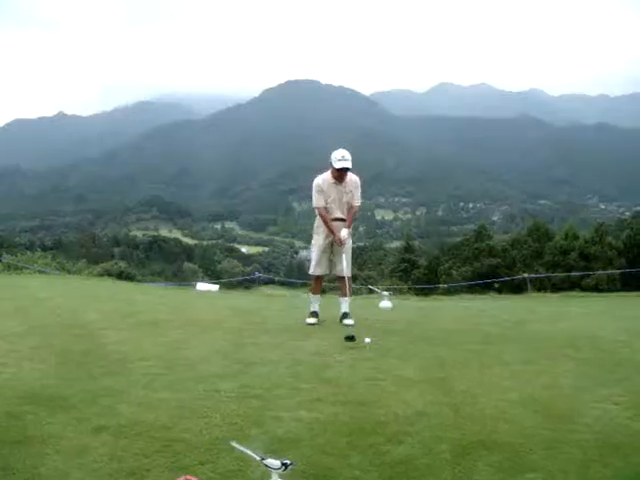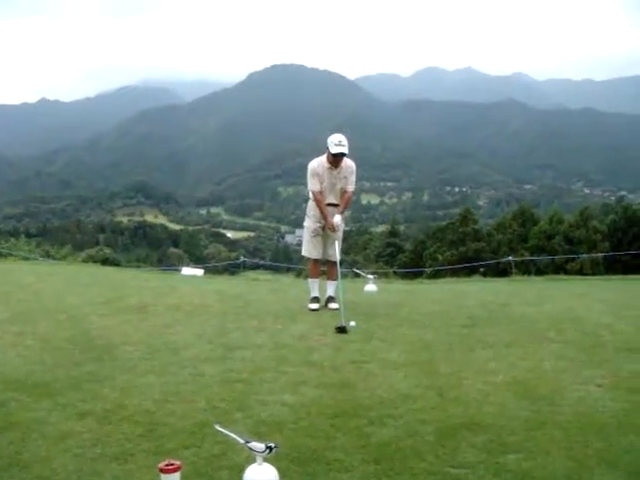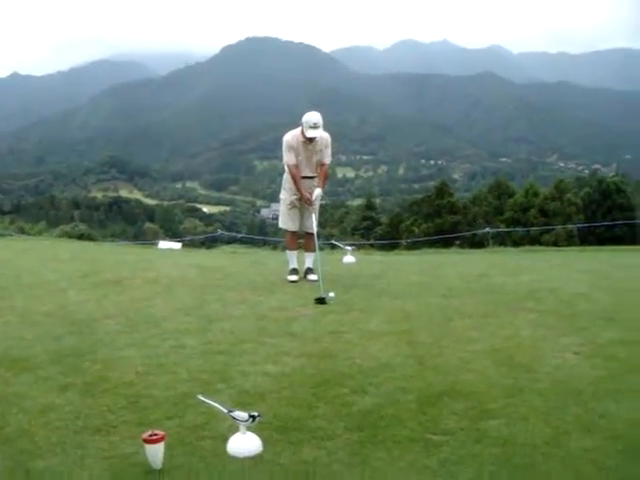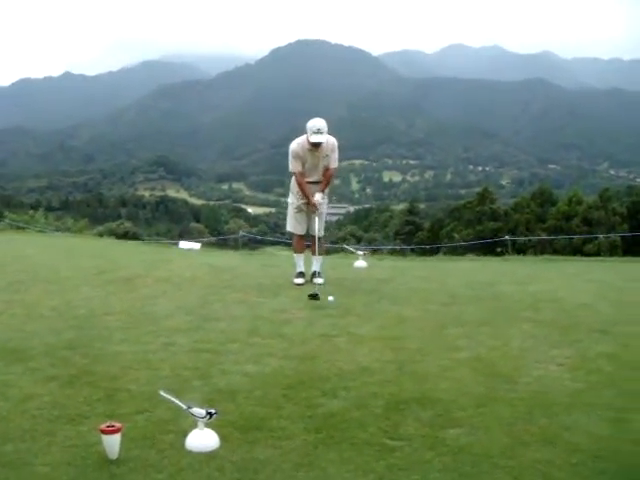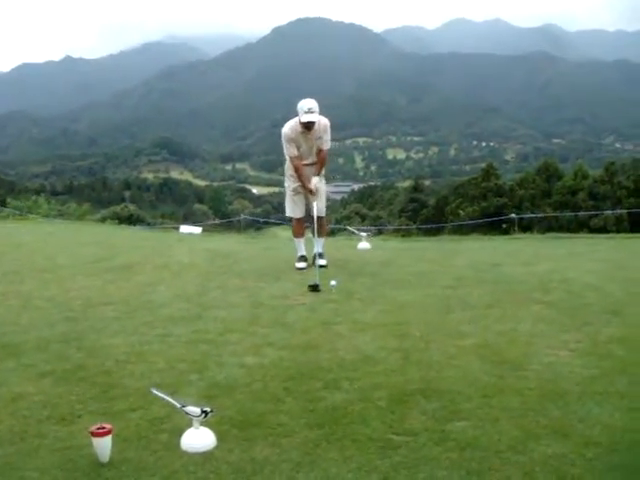
dt=1s
person 1, frame 1
left shoulder: (355, 181)
right shoulder: (319, 182)
left elbow: (355, 207)
right elbow: (321, 211)
left wrist: (346, 228)
right wrist: (334, 233)
left hip: (345, 227)
right hip: (324, 227)
left knee: (344, 273)
right knee: (317, 272)
left ankle: (345, 311)
right ankle: (314, 310)
person 1, frame 2
left shoulder: (350, 166)
right shoulder: (314, 165)
left elbow: (348, 193)
right elbow: (317, 195)
left wrist: (338, 215)
right wrist: (327, 219)
left hip: (337, 212)
right hip: (317, 211)
left knee: (333, 257)
right knee: (313, 256)
left ankle: (330, 295)
right ankle: (314, 295)
person 1, frame 3
left shoulder: (325, 138)
right shoulder: (289, 138)
left elbow: (325, 166)
right elbow: (293, 168)
left wrist: (320, 188)
right wrist: (302, 193)
left hip: (313, 184)
right hip: (293, 183)
left knee: (311, 229)
right knee: (290, 228)
left ankle: (309, 266)
right ankle: (293, 267)
person 1, frame 4
left shoulder: (332, 143)
right shoulder: (296, 146)
left elbow: (330, 170)
right elbow: (298, 176)
left wrist: (319, 193)
right wrist: (309, 198)
left hip: (320, 190)
right hip: (300, 189)
left knee: (318, 233)
right knee: (298, 232)
left ankle: (316, 270)
right ankle: (300, 270)
person 1, frame 5
left shoulder: (324, 123)
right shoulder: (288, 130)
left elbow: (323, 152)
right elbow: (295, 160)
left wrist: (316, 177)
right wrist: (306, 183)
left hip: (316, 171)
right hip: (296, 173)
left knee: (320, 213)
right knee: (297, 216)
left ankle: (319, 252)
right ankle: (301, 254)
